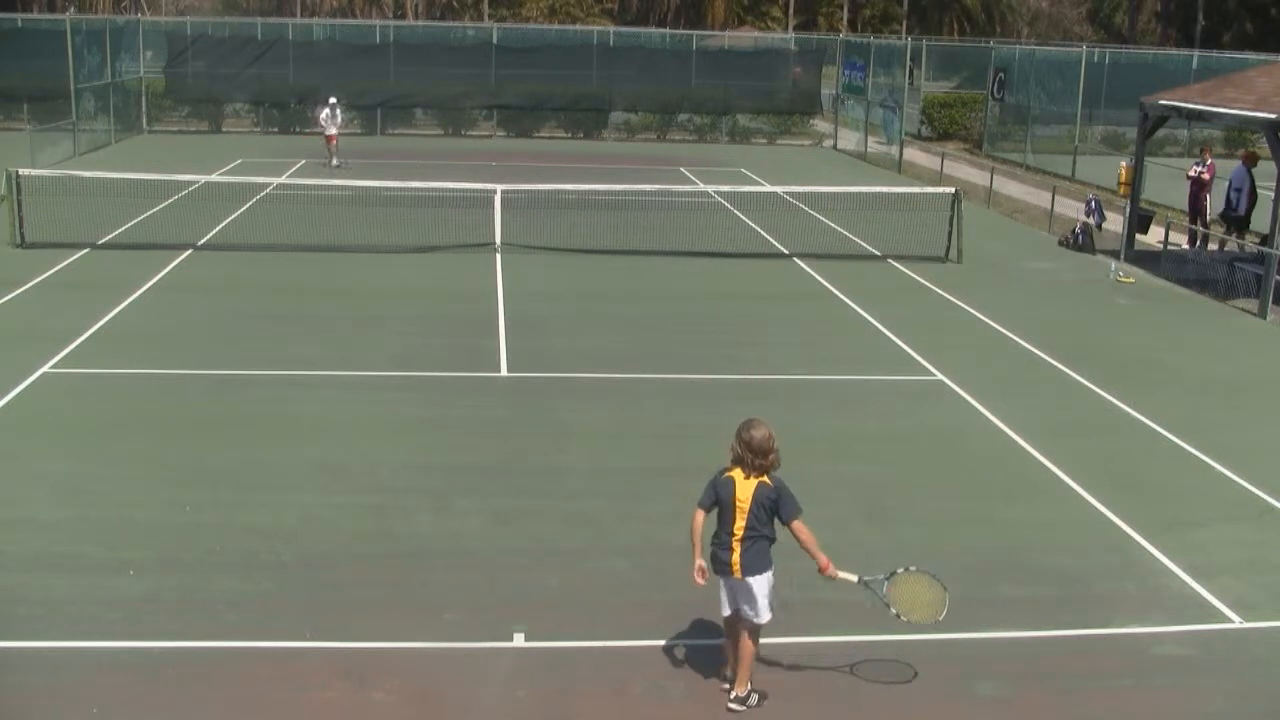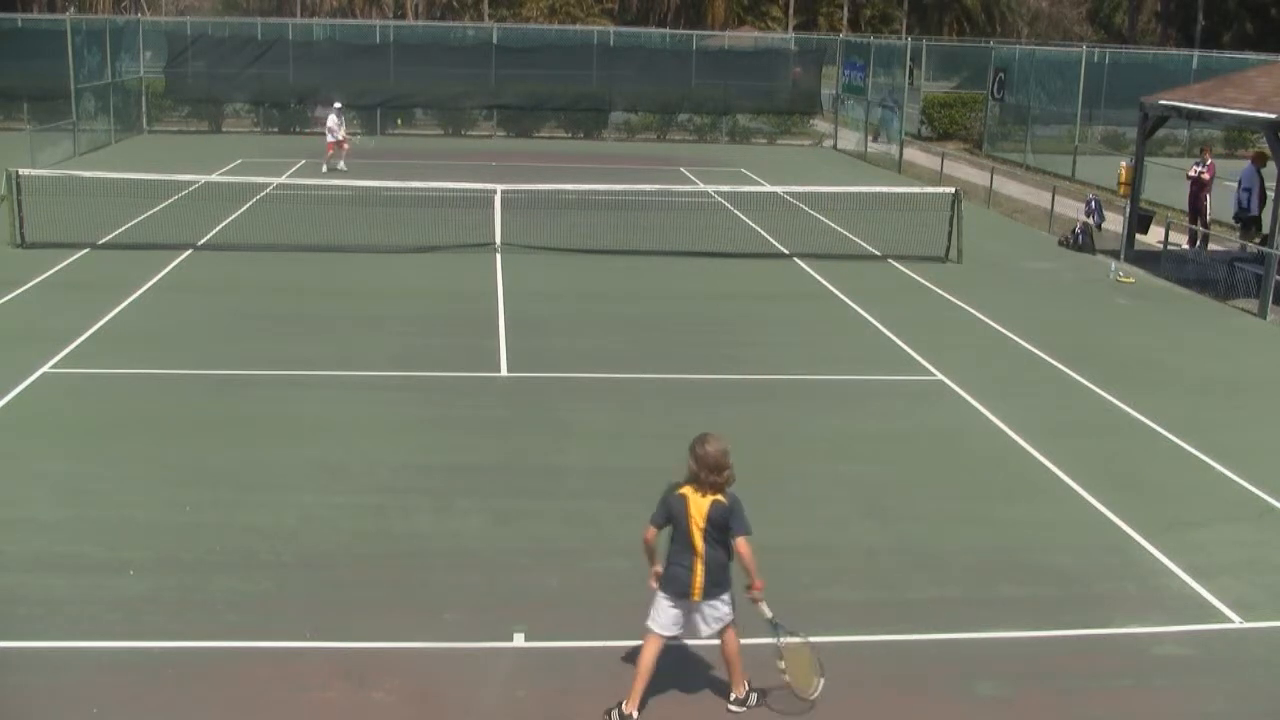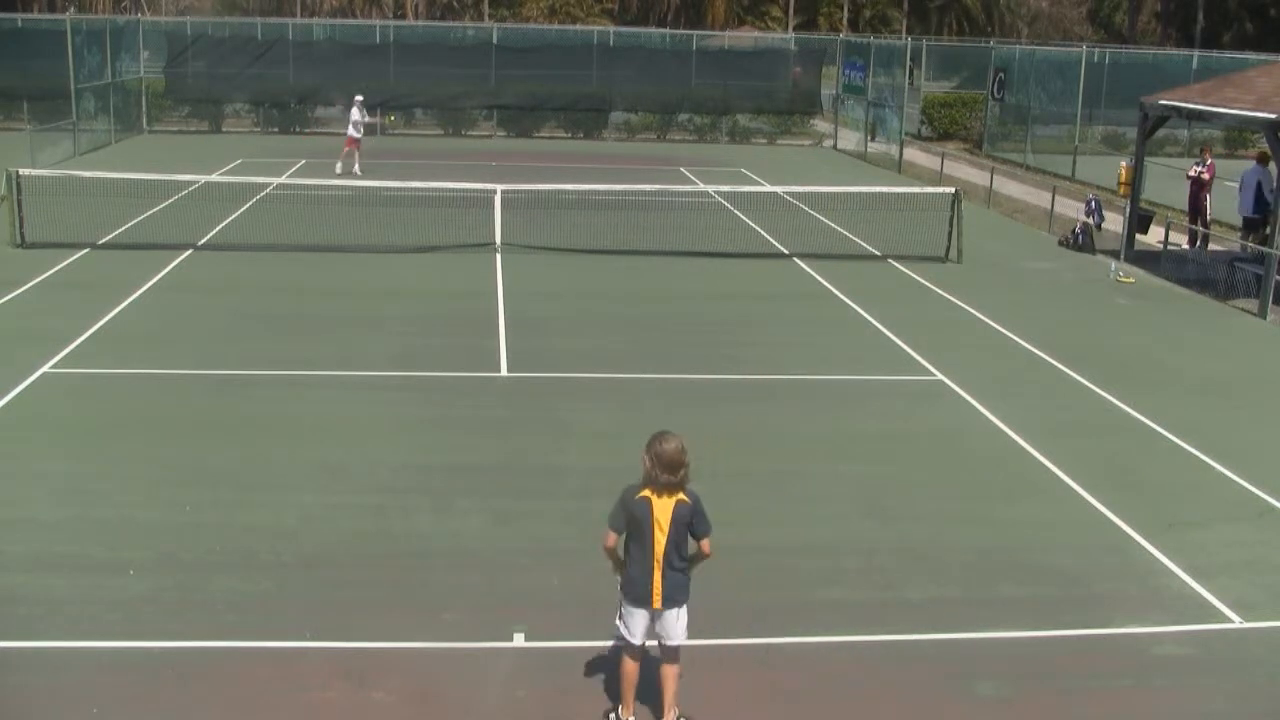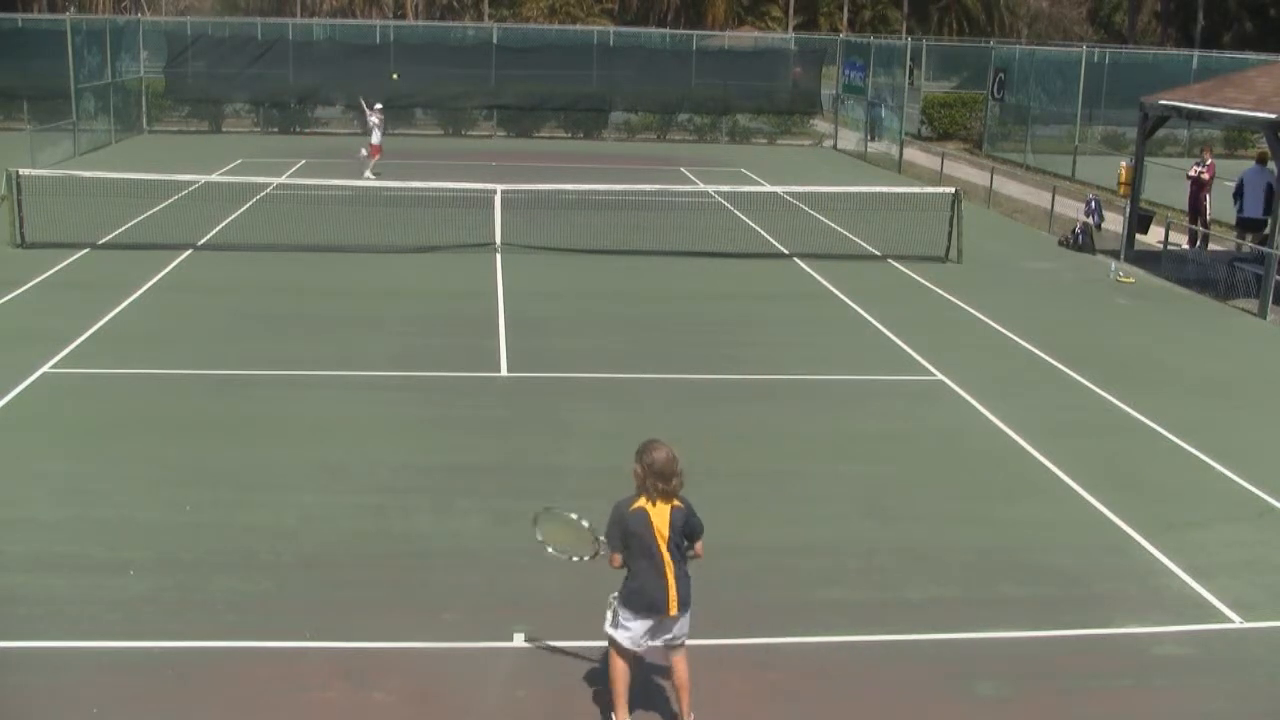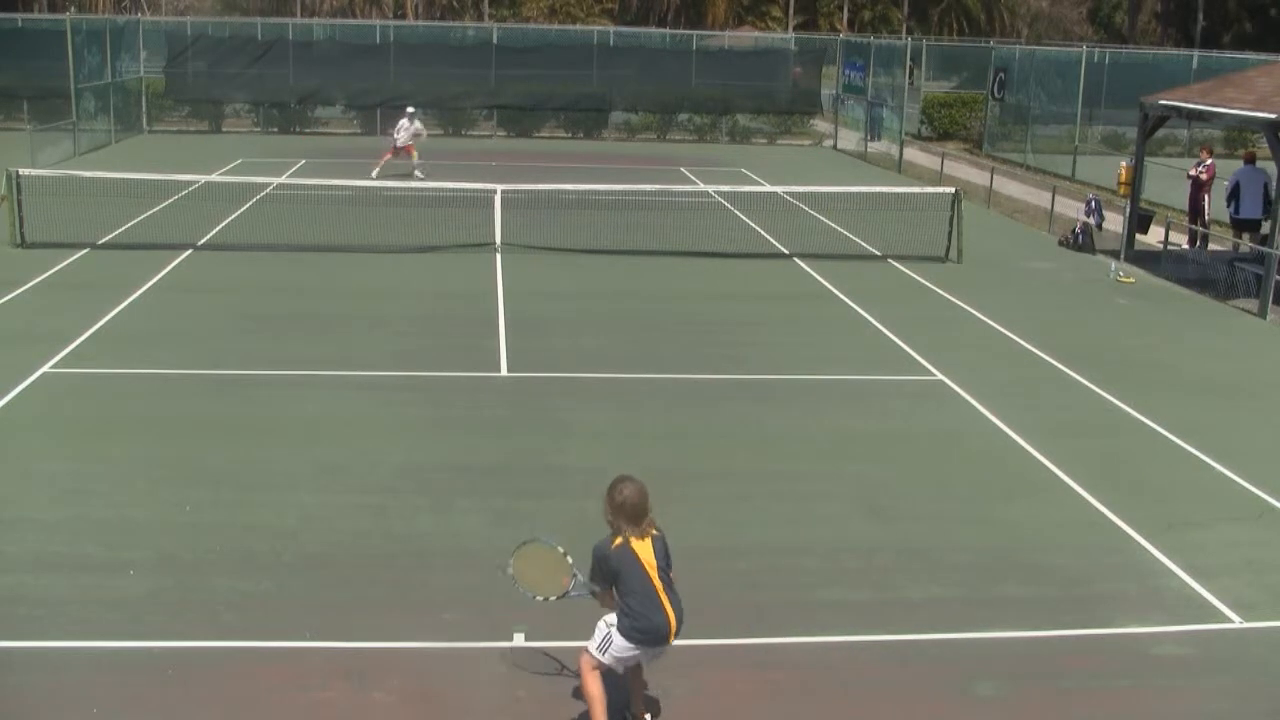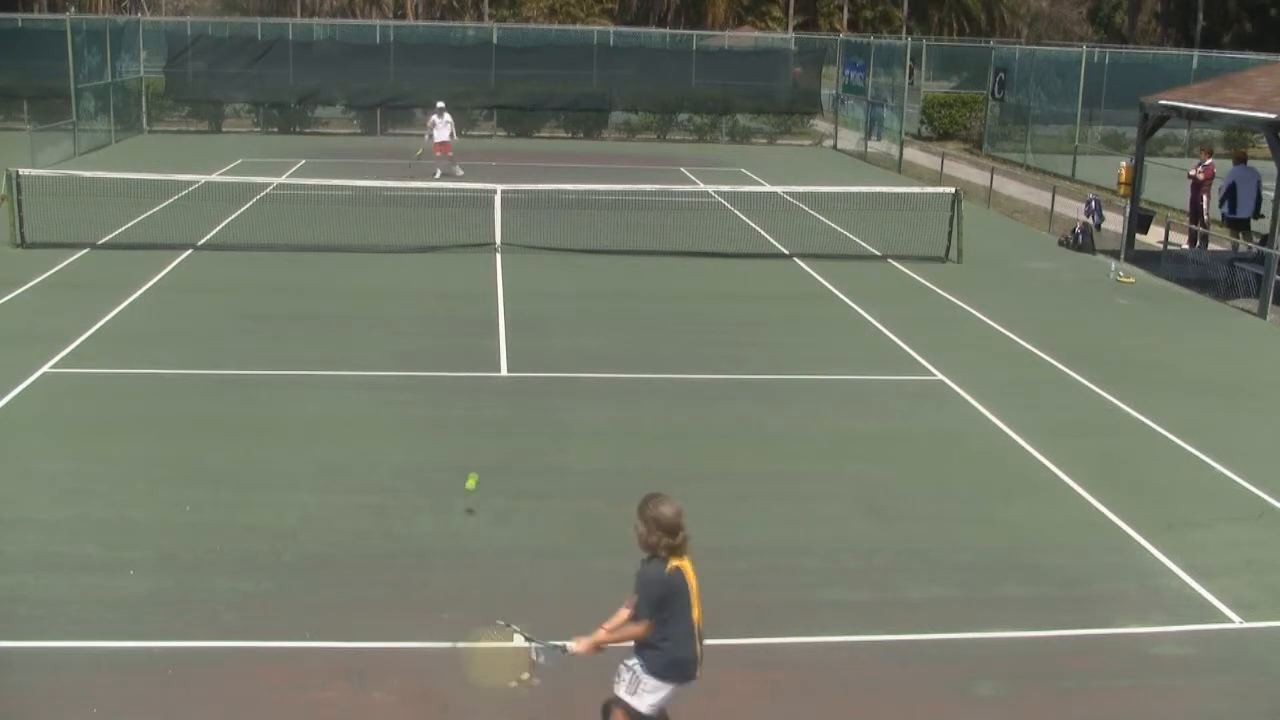
dt=0.4s
person 1, frame 1
left shoulder: (721, 479)
right shoulder: (774, 487)
left elbow: (698, 519)
right elbow: (798, 529)
left wrist: (698, 557)
right wrist: (822, 561)
left hip: (723, 562)
right hip: (755, 566)
left knee: (731, 617)
right knee: (751, 627)
left ankle: (729, 672)
right ankle: (740, 691)
person 1, frame 2
left shoulder: (674, 495)
right shoulder: (729, 503)
left elbow: (649, 536)
right elbow: (742, 548)
left wrist: (655, 565)
right wrist: (755, 580)
left hip: (675, 584)
right hip: (713, 585)
left knee: (654, 639)
right knee: (727, 631)
right ankle: (739, 693)
person 1, frame 3
left shoulder: (631, 496)
right shoulder: (690, 501)
left elbow: (610, 544)
right elbow: (705, 550)
left wrist: (619, 563)
left hip: (636, 590)
right hip: (674, 591)
left knee: (631, 650)
right knee: (670, 654)
person 1, frame 4
left shoulder: (624, 510)
right shoulder: (682, 507)
left elbow: (616, 561)
right elbow: (697, 550)
left hip: (639, 597)
right hip: (678, 596)
left knee: (619, 651)
right knee: (677, 651)
person 1, frame 5
left shoulder: (605, 550)
right shoulder: (657, 537)
left elbow: (607, 599)
left hip: (640, 628)
right hip: (671, 624)
left knee: (588, 665)
right knee: (629, 656)
person 1, frame 6
left shoulder: (655, 575)
right shoulder: (680, 560)
left elbow: (642, 629)
right elbow: (636, 605)
left wrist: (598, 640)
right wrist: (606, 629)
left hip: (664, 664)
right hip: (684, 657)
